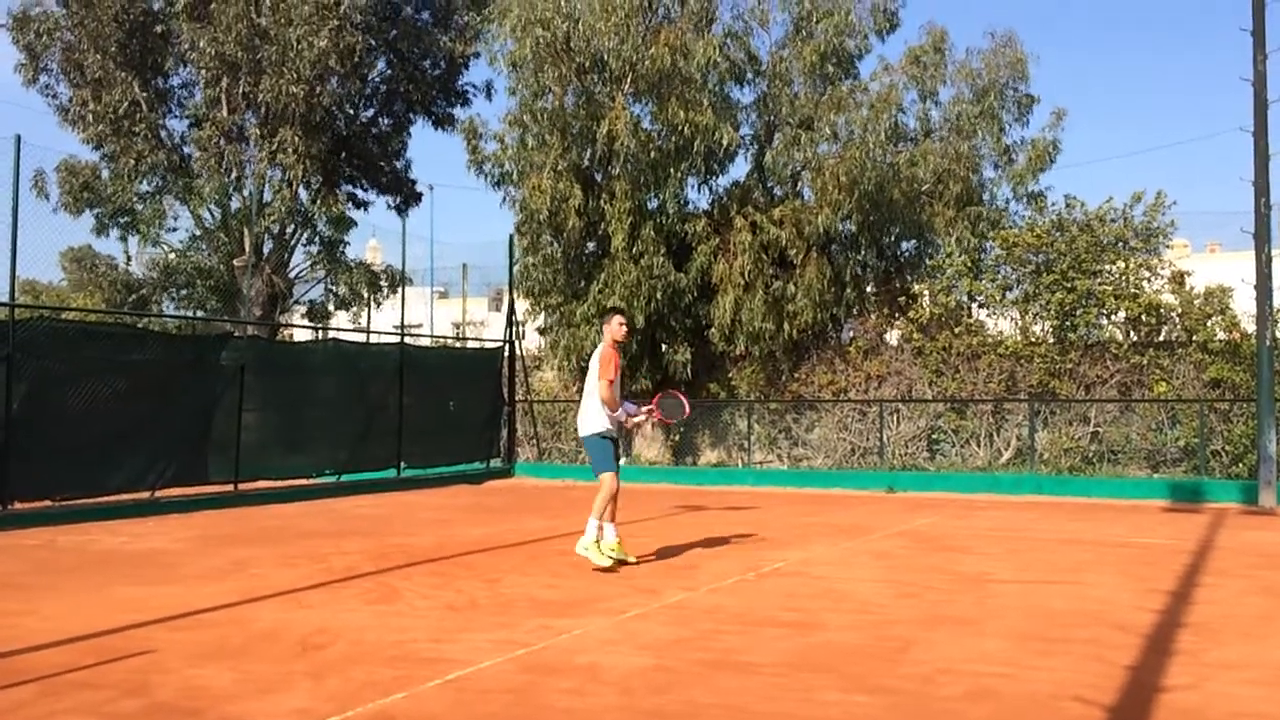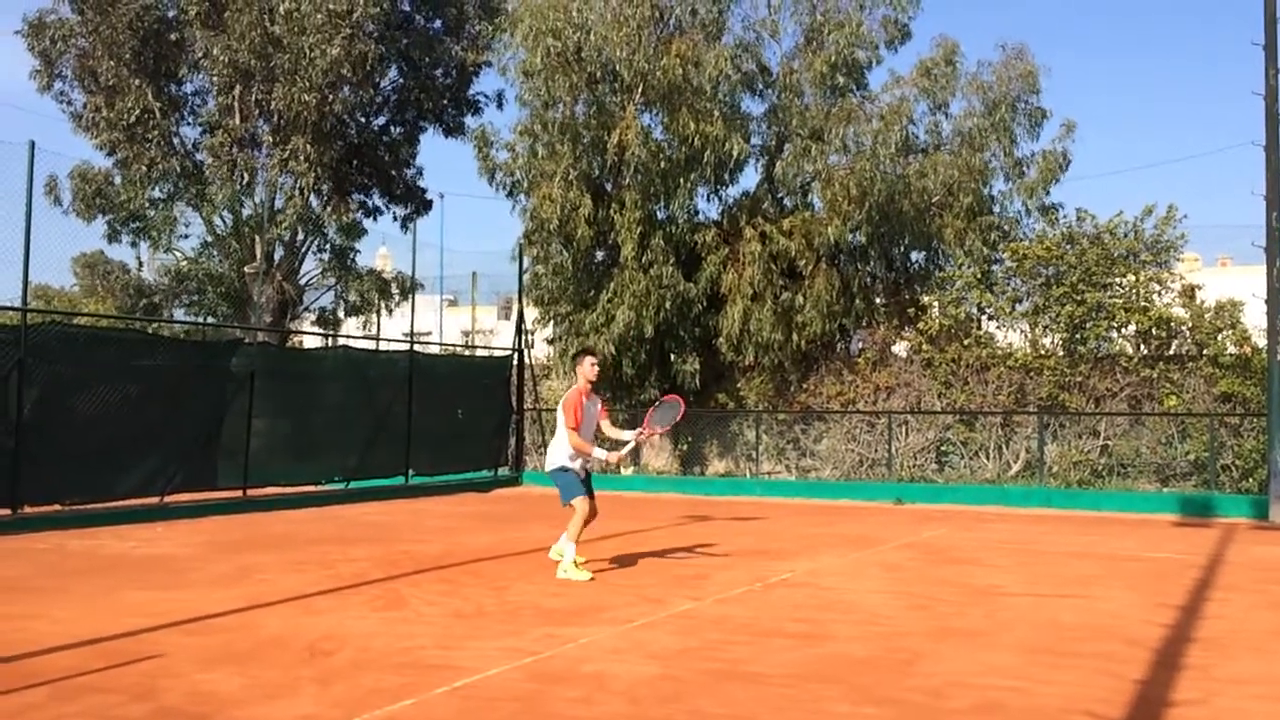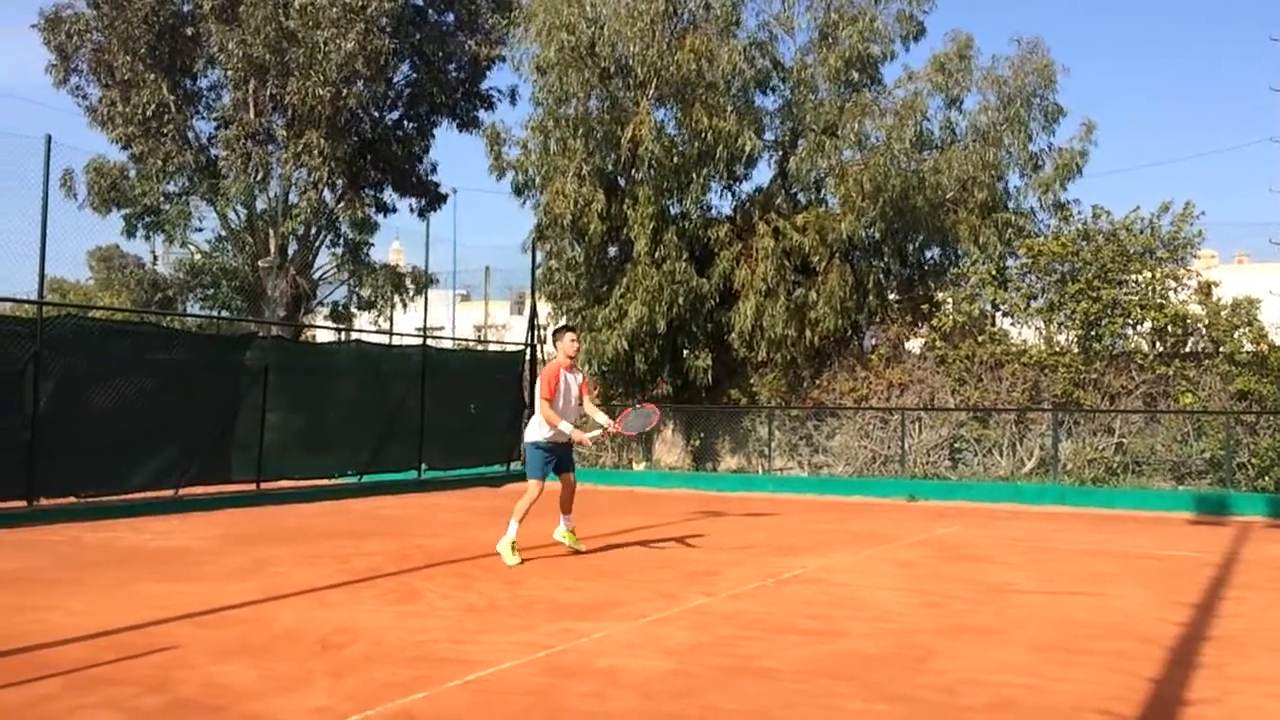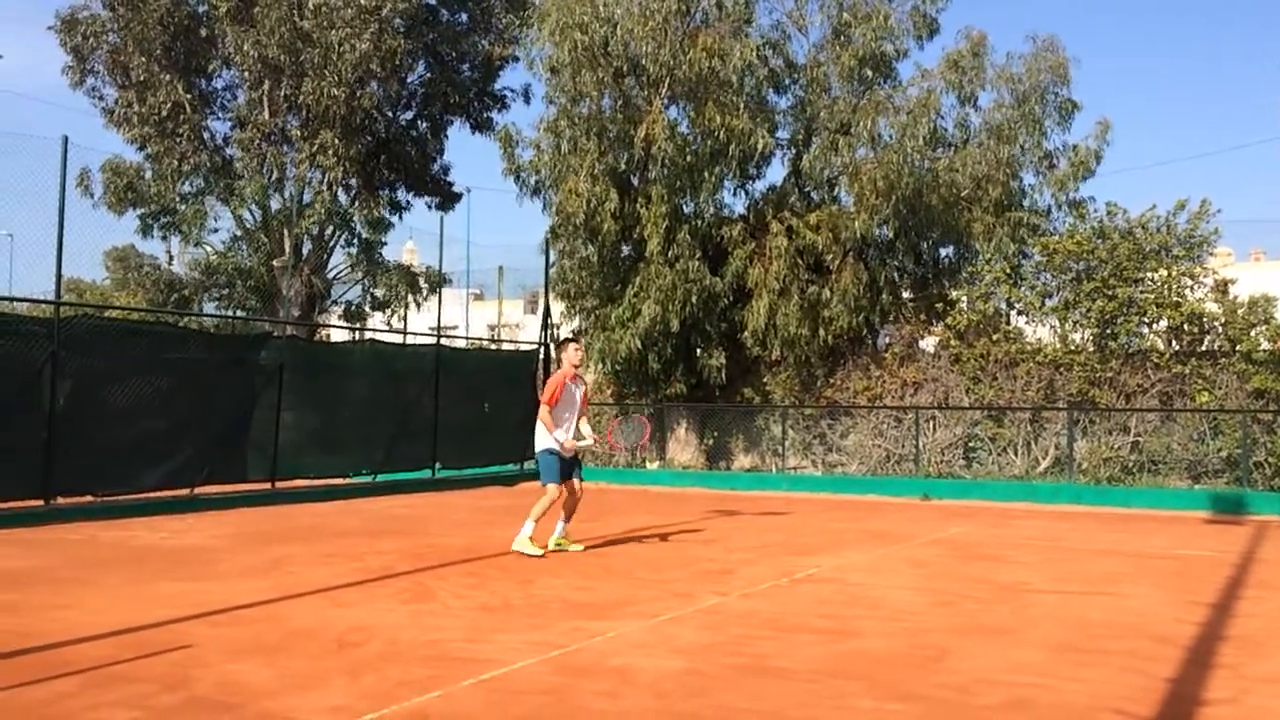
dt=0.4s
person 1, frame 1
left shoulder: (608, 355)
right shoulder: (608, 353)
right elbow: (605, 393)
left wrist: (637, 409)
right wrist: (624, 417)
left hip: (606, 430)
right hip: (596, 430)
left knee: (613, 487)
right knee: (609, 485)
left ankle: (610, 544)
right ankle: (589, 541)
person 1, frame 2
left shoulder: (596, 399)
right shoulder: (572, 398)
left elbow: (608, 429)
right elbow: (573, 440)
left wrist: (632, 434)
right wrist: (605, 455)
left hip: (579, 465)
right hip: (561, 464)
left knee: (591, 509)
right knee: (582, 506)
left ankle: (560, 548)
right ankle: (569, 562)
person 1, frame 3
left shoulder: (578, 374)
right shoulder: (551, 371)
left elbow: (587, 404)
right elbow: (544, 409)
left wrist: (606, 420)
right wrist: (572, 430)
left hip: (562, 440)
right hip: (539, 439)
left knee: (569, 484)
right knee: (534, 490)
left ankle: (565, 530)
right ankle: (508, 541)
person 1, frame 4
left shoulder: (581, 382)
right shoulder: (558, 380)
left elbow: (580, 417)
right elbow: (543, 414)
left wrist: (588, 434)
right wrist: (563, 439)
left hip: (566, 449)
right hip: (549, 447)
left knee: (576, 492)
right knee: (553, 493)
left ankle: (558, 538)
right ankle: (523, 538)
